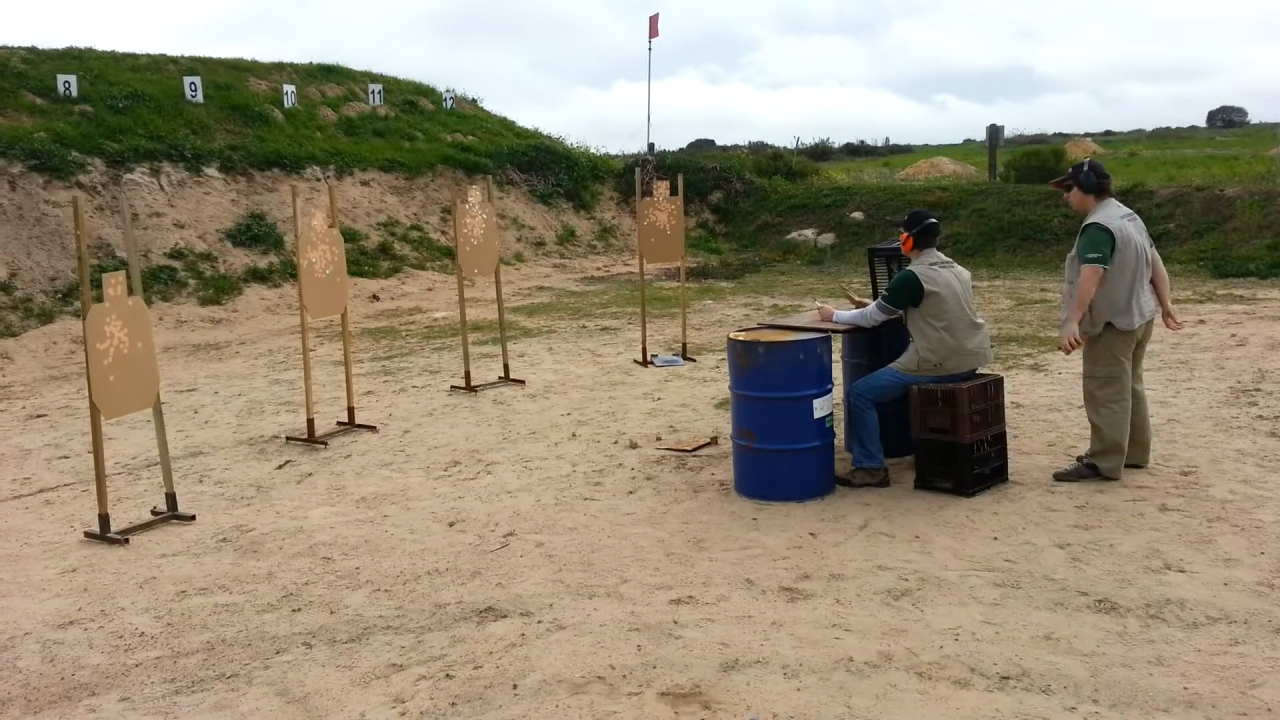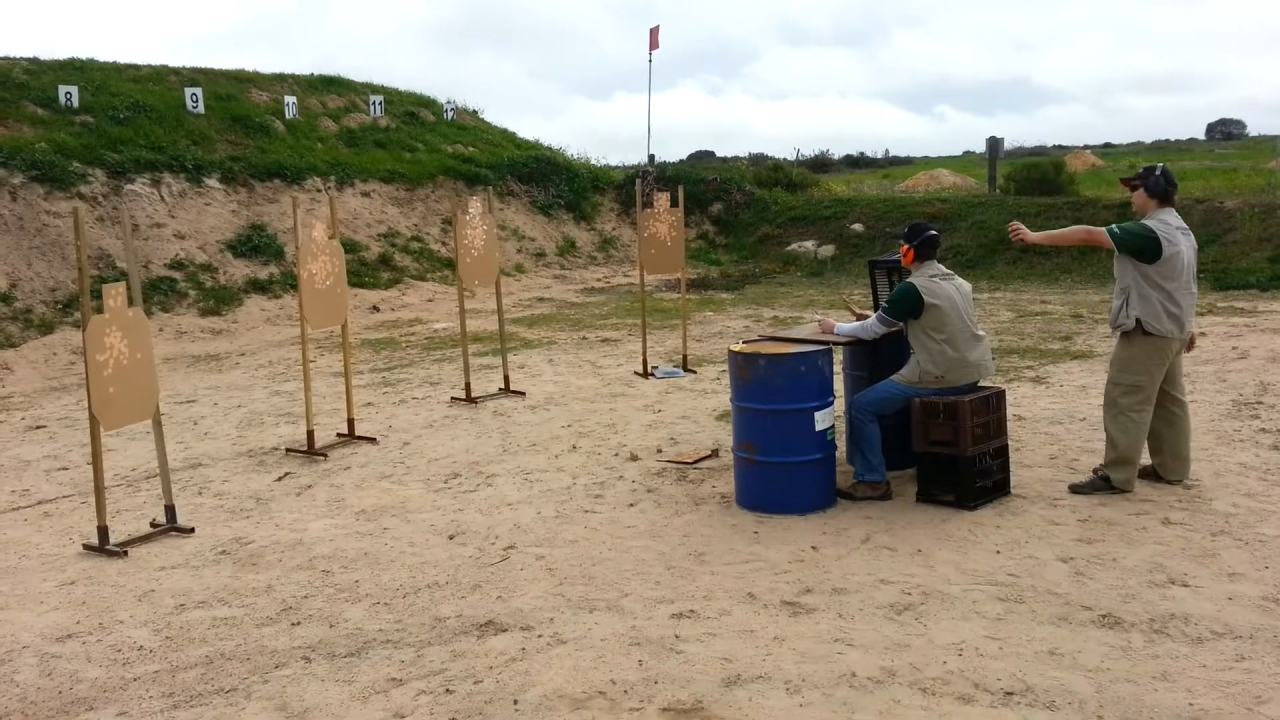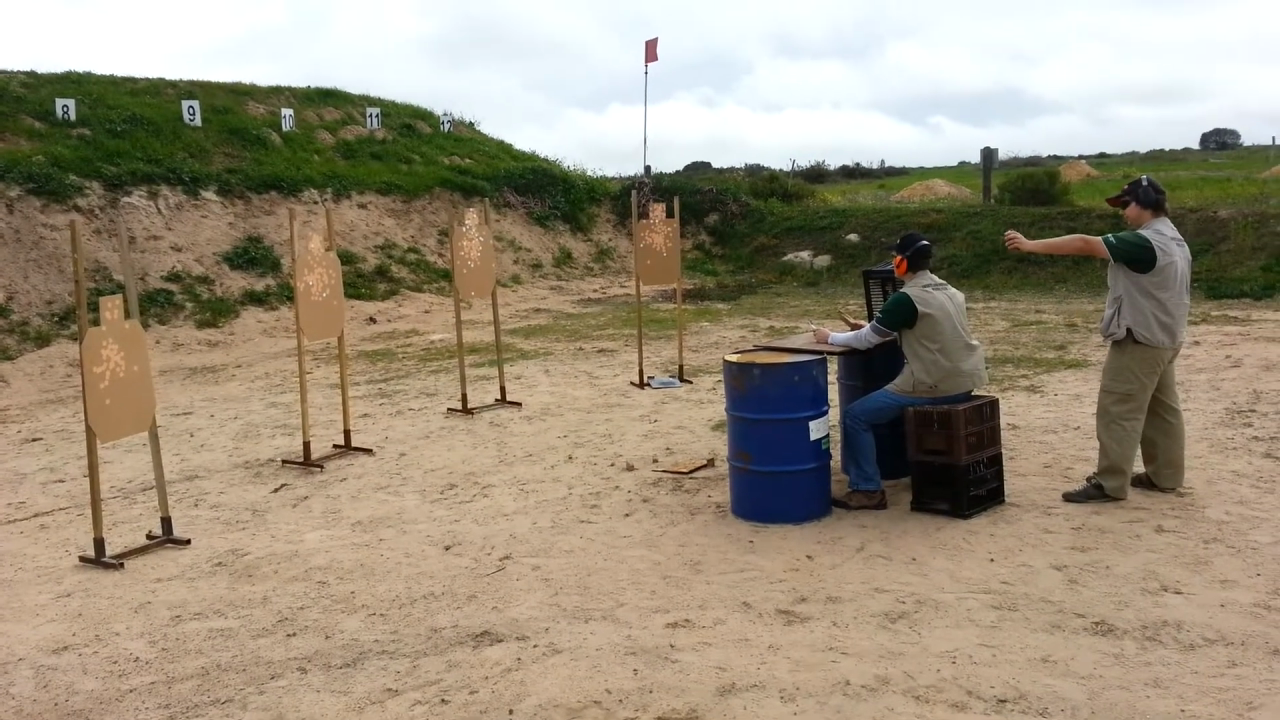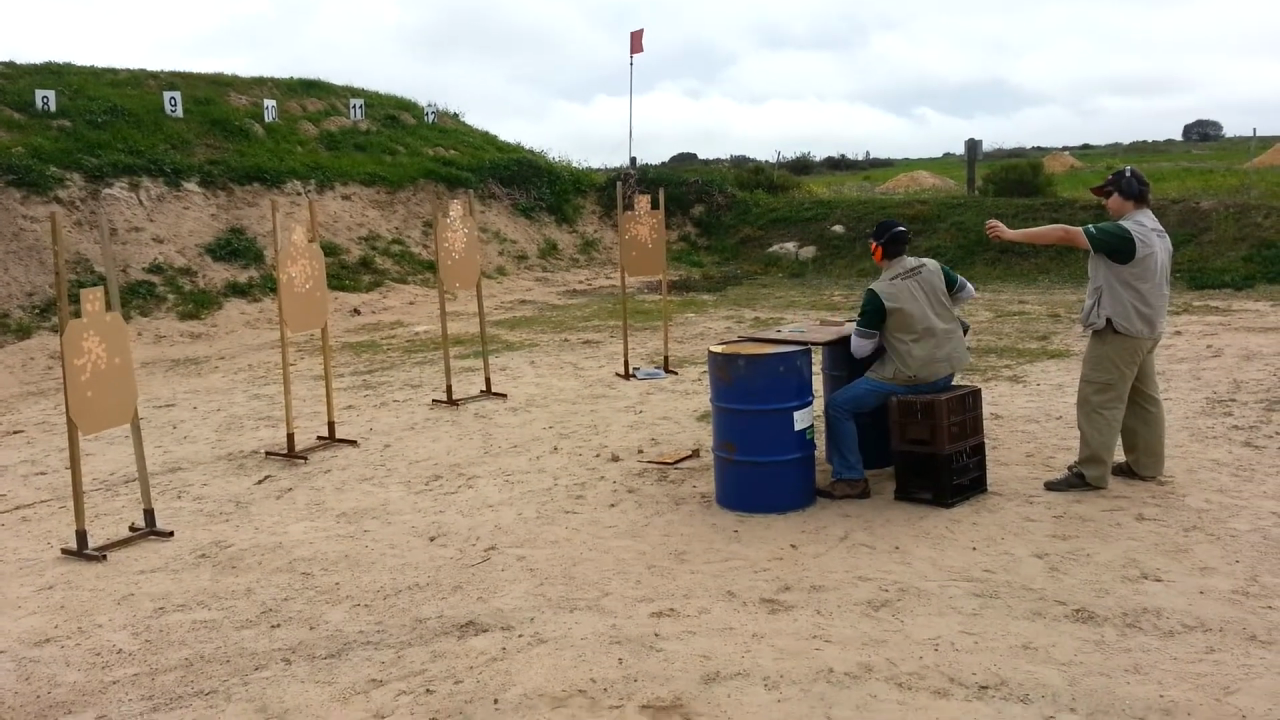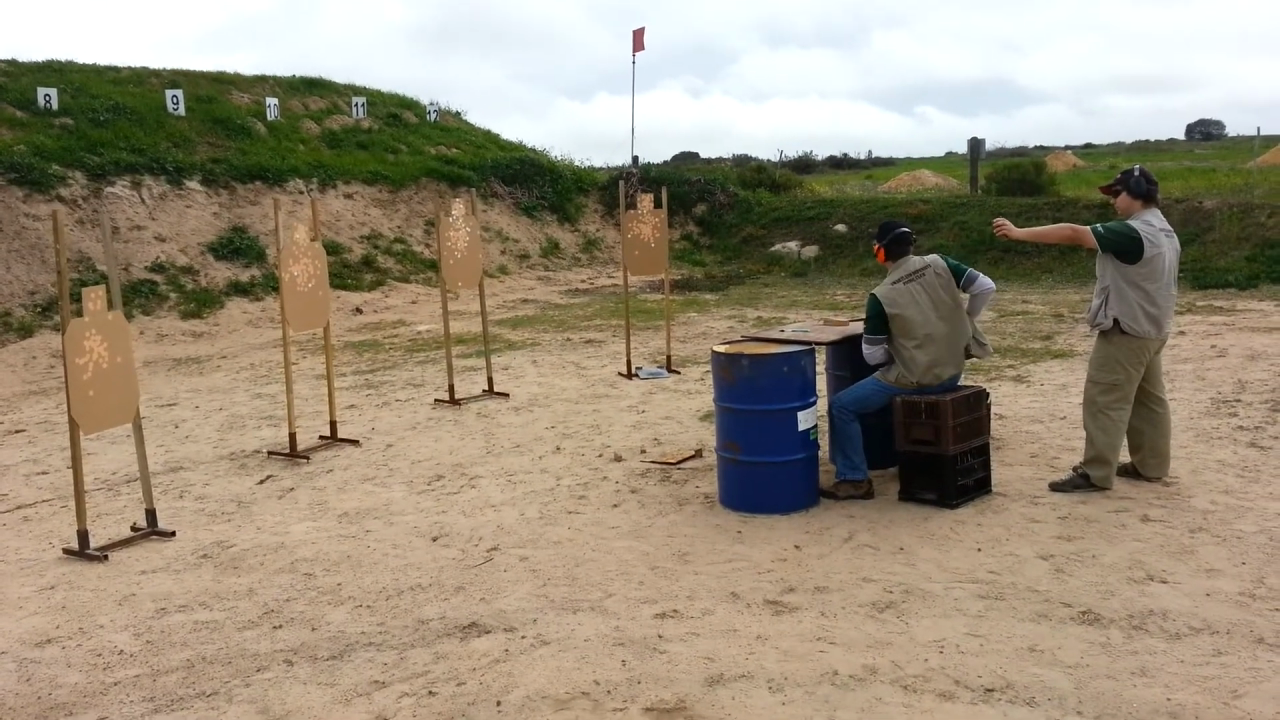
dt=1s
person 1, frame 1
left shoulder: (1096, 227)
right shoulder: (1127, 216)
left elbow: (1090, 278)
right elbow: (1155, 263)
left wrist: (1072, 323)
right wrist: (1164, 304)
left hip: (1111, 322)
right hip: (1137, 317)
left knee: (1106, 393)
right knee: (1127, 386)
left ankle: (1104, 463)
right ankle: (1127, 452)
person 1, frame 2
left shoulder: (1149, 232)
right shoulder: (1180, 230)
left elbow: (1089, 235)
left wrist: (1035, 237)
right wrist: (1186, 328)
left hip: (1148, 331)
right hip: (1172, 329)
left knee: (1127, 402)
right knee: (1168, 399)
left ankle: (1117, 475)
right ankle: (1172, 466)
person 1, frame 3
left shoulder: (1144, 242)
right shoulder: (1173, 240)
left elbow: (1084, 244)
left wrist: (1030, 245)
left hip: (1140, 340)
right hip: (1163, 338)
left knee: (1119, 411)
right knee: (1162, 409)
left ankle: (1109, 483)
right ankle: (1165, 474)
person 1, frame 4
left shoulder: (1125, 233)
right shoulder: (1156, 232)
left elbow: (1065, 234)
left wrist: (1012, 234)
left hip: (1120, 330)
right hip: (1144, 328)
left knee: (1099, 400)
right knee: (1142, 398)
left ankle: (1091, 472)
right ankle: (1146, 463)
person 1, frame 5
left shoulder: (1132, 232)
right shoulder: (1164, 232)
left elbow: (1072, 233)
left wrist: (1019, 233)
left hip: (1126, 331)
right hip: (1151, 329)
left knee: (1105, 401)
right knee: (1148, 398)
left ankle: (1096, 473)
right ankle: (1150, 464)
person 2, frame 1
left shoulder: (911, 277)
right shoulder: (955, 269)
left elbow: (872, 318)
left wrist: (834, 315)
right wrist: (877, 306)
left hip: (938, 364)
right hip: (970, 360)
left knee: (859, 393)
left ankle: (871, 468)
person 2, frame 2
left shoulder: (912, 289)
right shoulder: (957, 282)
left elbow: (873, 331)
left wrist: (836, 327)
right wrist: (878, 318)
left hip: (939, 377)
right hip: (971, 373)
left knee: (861, 406)
left ankle: (873, 482)
person 2, frame 3
left shoulder: (906, 298)
right shoulder: (949, 291)
left elbow: (867, 341)
left wrist: (830, 337)
right wrist: (875, 328)
left hip: (934, 386)
right hip: (965, 382)
left knee: (855, 416)
left ankle: (868, 491)
person 2, frame 4
left shoulder: (879, 292)
right shoulder: (932, 268)
left elbow: (860, 349)
right elbow: (968, 292)
left hip: (911, 376)
right hip: (946, 371)
left knee: (838, 406)
left ankle: (851, 479)
person 2, frame 5
left shoulder: (882, 296)
right shoulder: (939, 264)
left elbow: (872, 356)
right elbow: (986, 287)
right wrist: (964, 320)
left hip: (914, 379)
right hip: (951, 372)
left knee: (841, 407)
left ankle: (854, 480)
